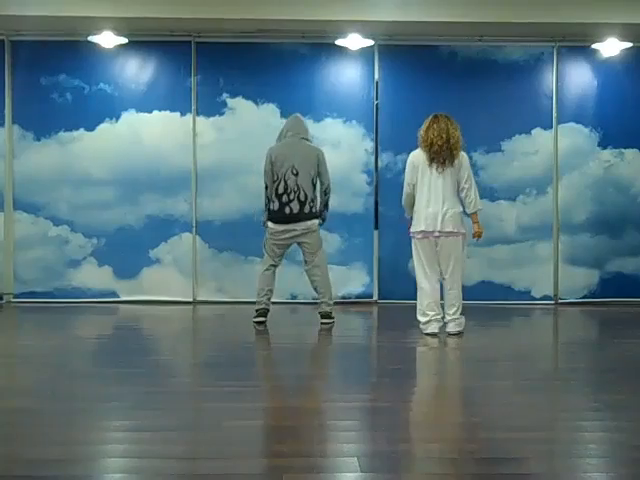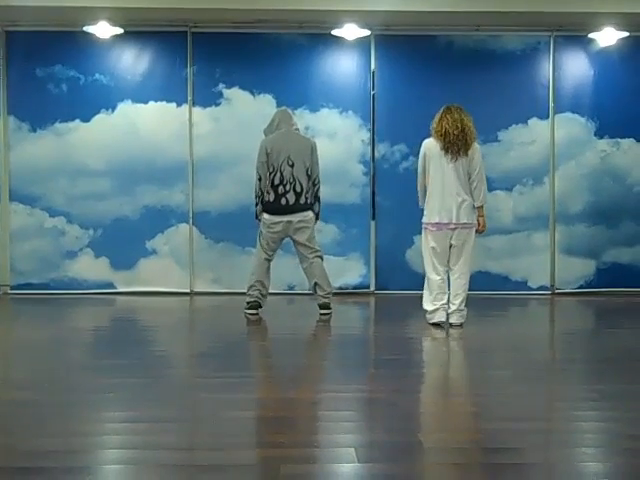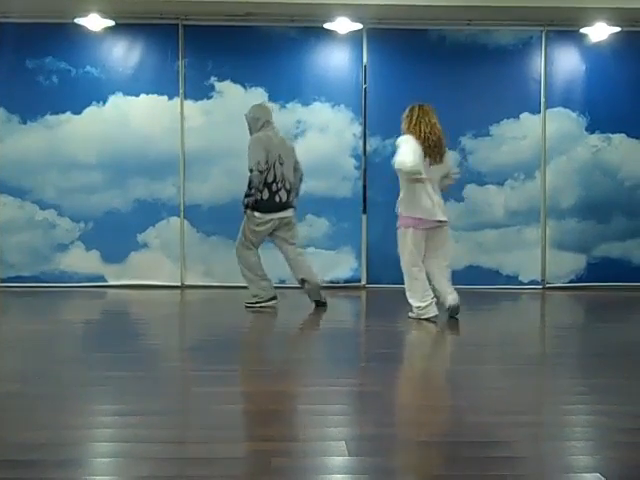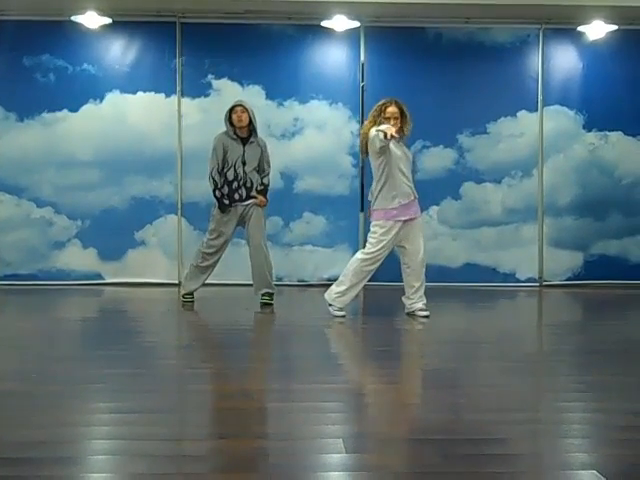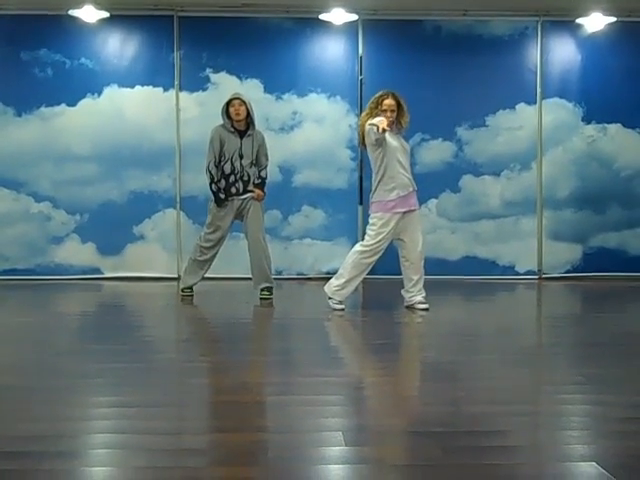
dt=1s
person 1, frame 1
left shoulder: (415, 157)
right shoulder: (459, 157)
left elbow: (408, 191)
right elbow: (467, 190)
left wrist: (408, 213)
right wrist: (475, 221)
left hip: (423, 224)
right hip: (450, 223)
left knee: (427, 276)
right knee: (452, 276)
left ankle: (431, 323)
right ankle: (453, 323)
person 1, frame 2
left shoulder: (428, 146)
right shoulder: (472, 148)
left elbow: (421, 182)
right elbow: (478, 183)
left wrist: (424, 204)
right wrist: (481, 213)
left hip: (435, 215)
right hip: (463, 216)
left knee: (435, 268)
right knee: (460, 268)
left ankle: (436, 313)
right ankle: (456, 315)
person 1, frame 3
left shoulder: (407, 141)
right shoulder: (436, 147)
left elbow: (405, 163)
right elbow: (449, 176)
left hip: (414, 214)
right hip: (434, 212)
left knee: (412, 263)
right knee: (436, 262)
left ankle: (424, 308)
right ankle: (450, 300)
person 1, frame 4
left shoulder: (398, 143)
right shoulder: (377, 139)
right elbow: (378, 135)
right wrist: (384, 130)
left hip: (409, 207)
right hip: (388, 211)
left knee: (415, 258)
right knee: (369, 256)
left ankle: (415, 303)
right ankle: (336, 298)
person 1, frame 5
left shoulder: (396, 134)
right shoulder: (374, 132)
right elbow: (372, 128)
right wrist: (377, 122)
left hip: (408, 199)
right hip: (386, 203)
left knee: (414, 251)
right knee: (368, 248)
left ankle: (414, 296)
right ankle: (335, 291)
person 2, frame 1
left shoulder: (273, 151)
right shoulder: (316, 152)
left elbow: (267, 187)
right elbow: (326, 186)
left wrist: (270, 213)
right wrist: (322, 213)
left hip: (279, 221)
right hip: (307, 221)
left knee: (269, 264)
right knee: (317, 265)
left ankle: (261, 310)
right ankle: (326, 311)
person 2, frame 2
left shoulder: (267, 143)
right shoulder: (309, 143)
left elbow: (261, 180)
right elbow: (315, 180)
left wrist: (259, 209)
right wrist: (315, 210)
left hip: (274, 213)
right hip: (302, 213)
left knee: (263, 256)
right knee: (312, 256)
left ankle: (253, 301)
right ankle: (324, 301)
person 2, frame 3
left shoulder: (258, 140)
right shoulder: (284, 142)
left elbow: (257, 172)
right elbow: (298, 174)
left wrist: (248, 201)
left hip: (263, 209)
right hip: (285, 209)
left knee: (245, 249)
right knee: (291, 251)
left ankle: (264, 294)
right ankle: (315, 292)
person 2, frame 4
left shoulder: (259, 143)
right shoulder: (222, 140)
left elbow: (265, 172)
right elbow: (214, 172)
left wrist: (263, 193)
right wrist: (221, 200)
left hip: (253, 203)
right hip: (227, 203)
left knee: (258, 245)
right knee: (212, 246)
left ankle: (266, 290)
right ankle: (189, 287)
person 2, frame 5
left shoulder: (257, 136)
right shoulder: (219, 132)
left elbow: (263, 165)
right elbow: (211, 164)
left wrist: (260, 187)
right wrist: (217, 193)
left hip: (250, 196)
right hip: (224, 197)
left knee: (257, 239)
right knee: (210, 239)
left ankle: (265, 284)
right ankle: (187, 281)
